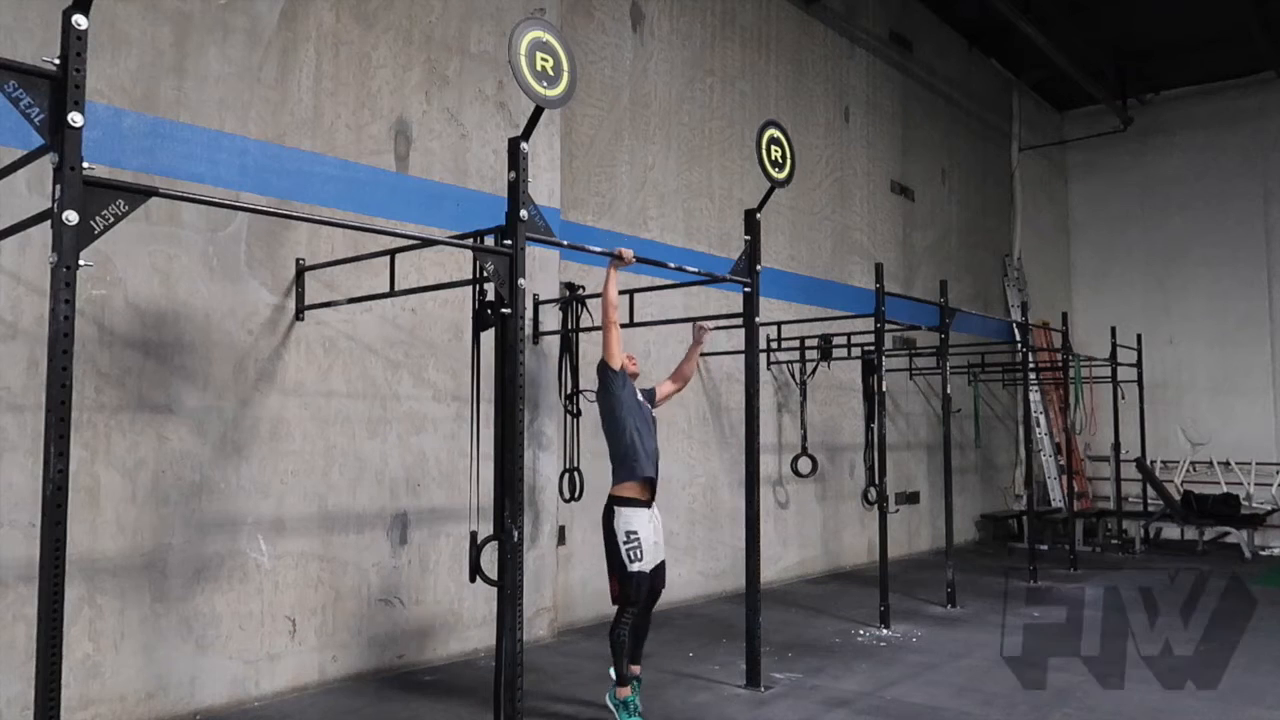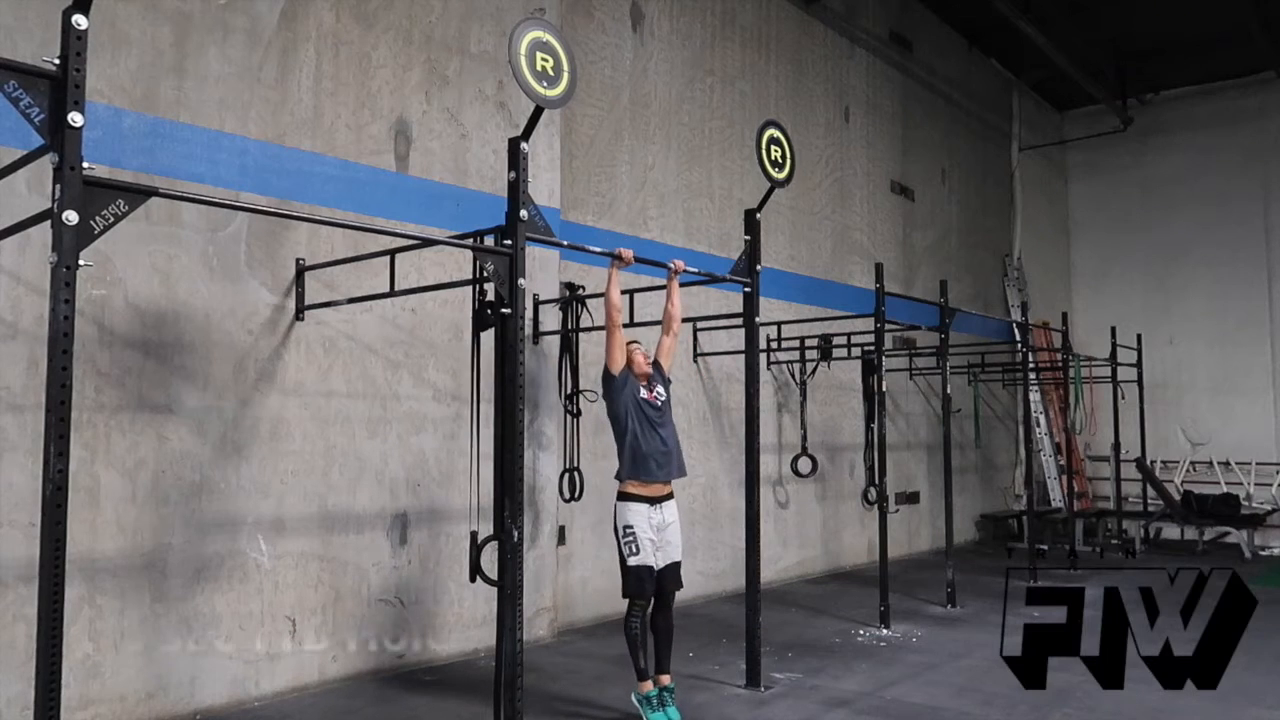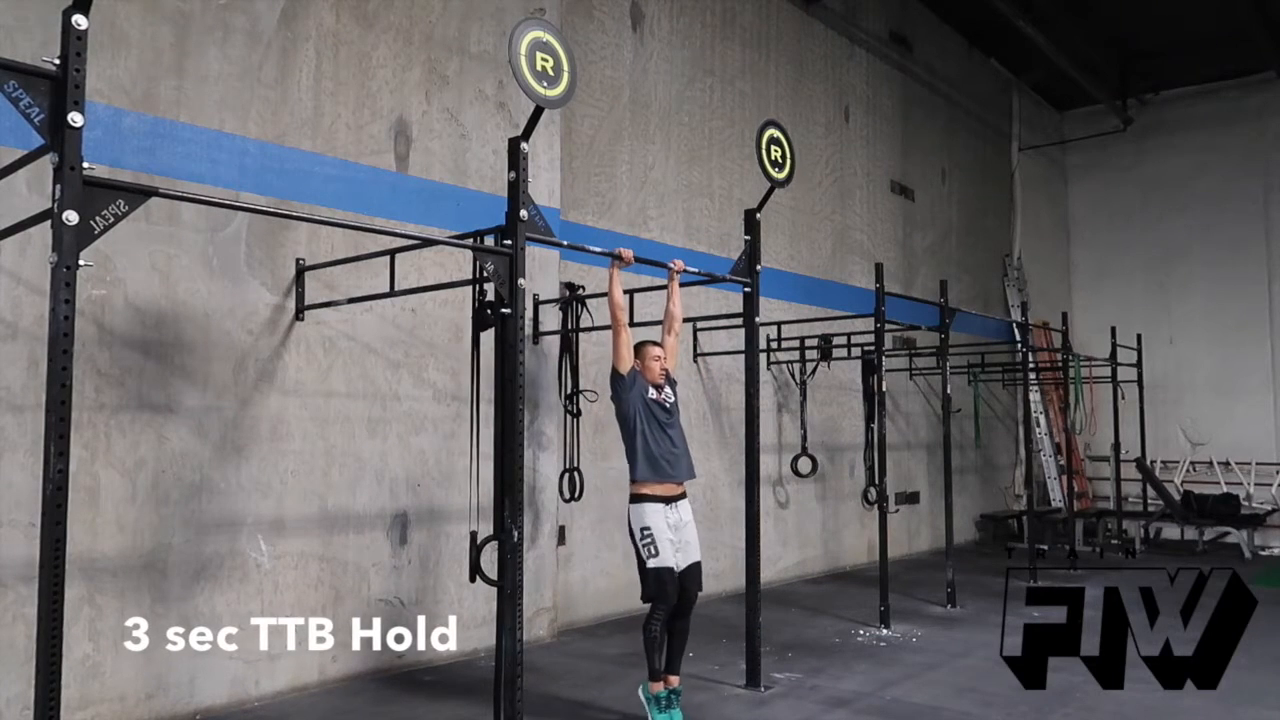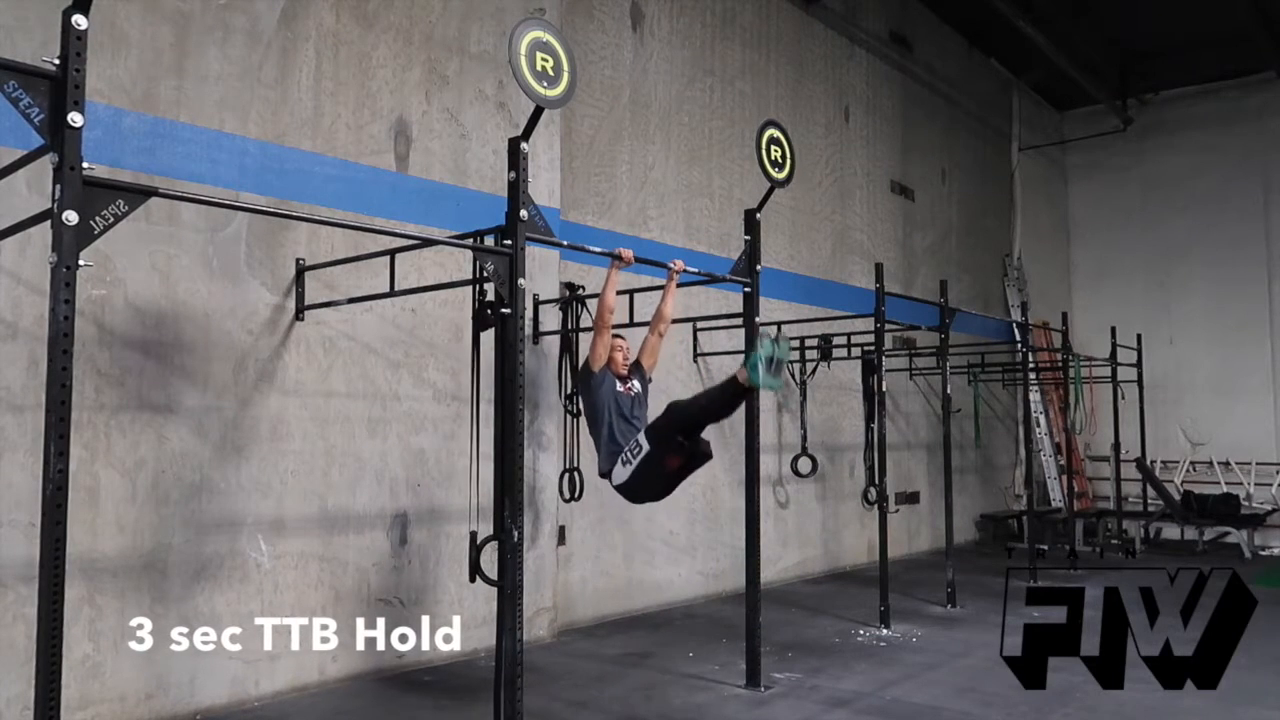
dt=0.7s
person 1, frame 1
left shoulder: (641, 397)
right shoulder: (613, 388)
left elbow: (678, 381)
right elbow: (610, 322)
left wrist: (696, 343)
right wrist: (614, 269)
left hip: (647, 509)
right hip: (626, 510)
left knee: (650, 594)
right knee: (631, 601)
left ankle: (630, 669)
person 1, frame 2
left shoulder: (660, 383)
right shoulder: (620, 387)
left elbow: (671, 328)
right elbow: (614, 323)
left wrist: (674, 281)
right wrist: (616, 269)
left hip: (666, 505)
right hip: (634, 506)
left knee: (666, 597)
right knee: (641, 597)
person 1, frame 3
left shoulder: (668, 386)
right shoulder: (629, 387)
left elbow: (672, 327)
right elbow: (621, 322)
left wrist: (674, 281)
right wrist: (617, 269)
left hip: (680, 505)
right hip: (649, 507)
left knee: (685, 598)
right knee: (662, 600)
person 1, frame 4
left shoulder: (636, 378)
right shoulder: (595, 380)
left elbow: (658, 329)
right elbow: (602, 322)
left wrist: (671, 281)
right wrist: (614, 270)
left hip: (656, 475)
right hip: (626, 473)
right knee: (675, 414)
right ankle: (747, 376)
